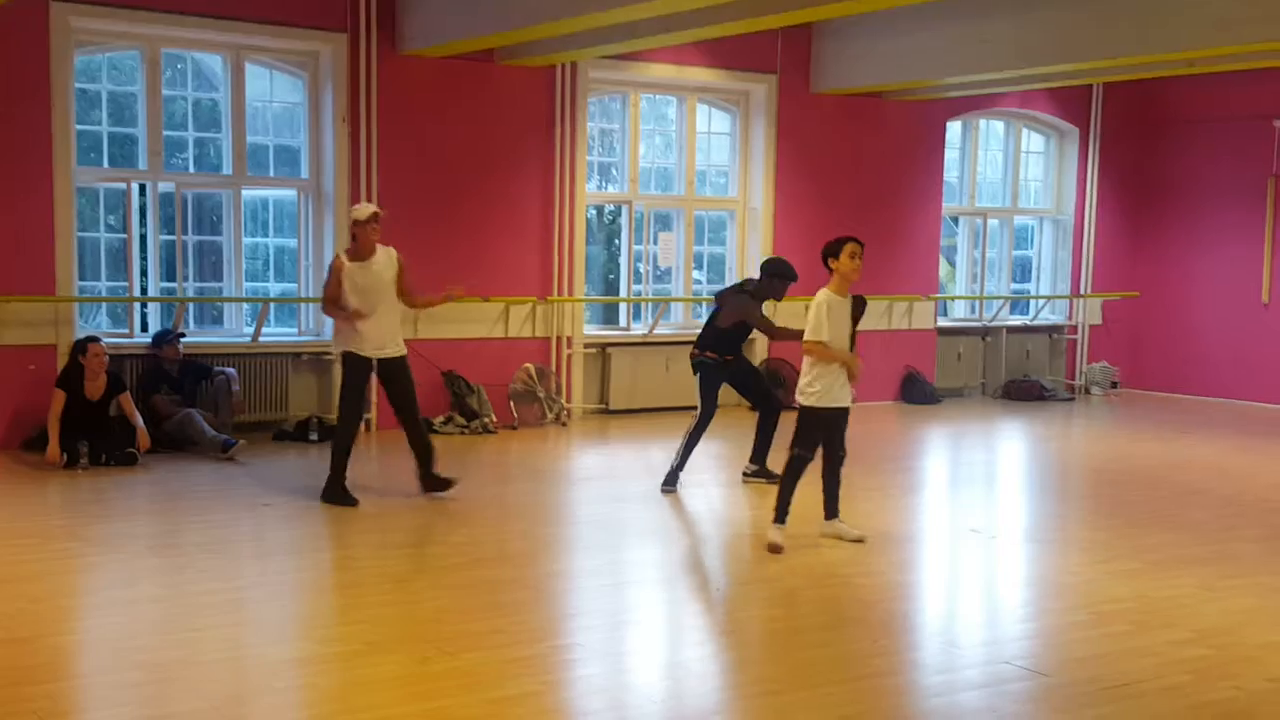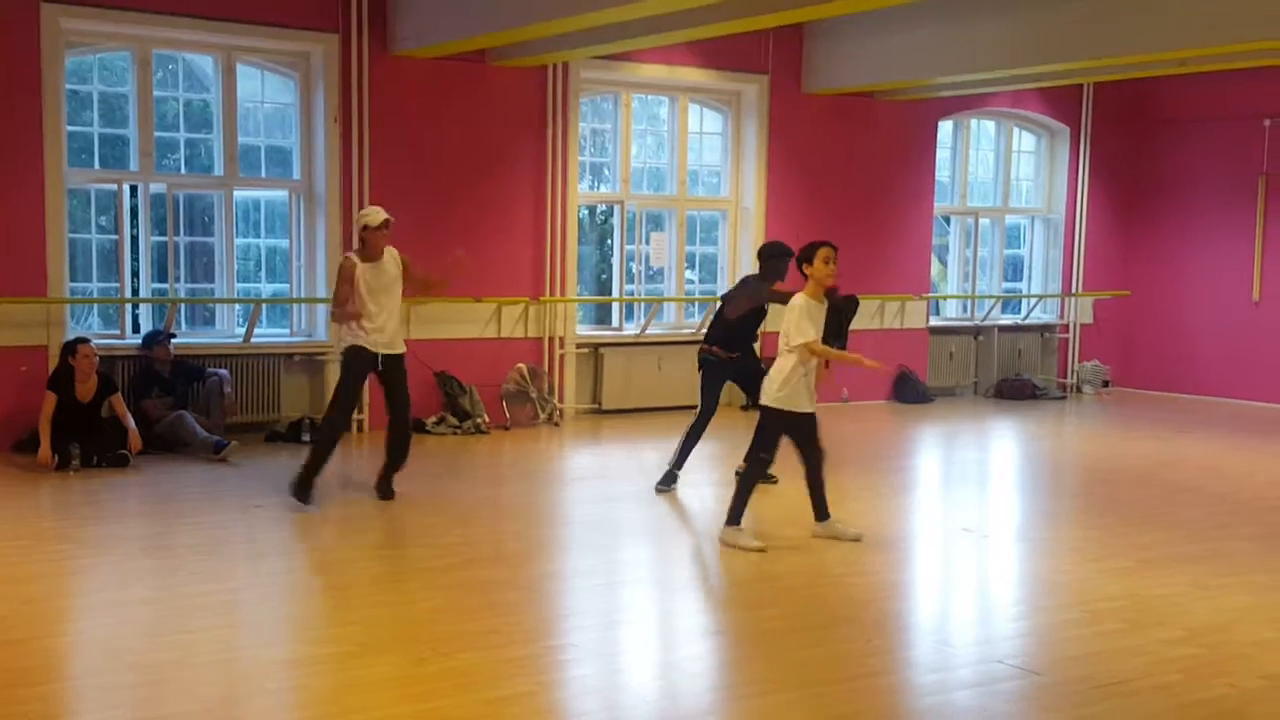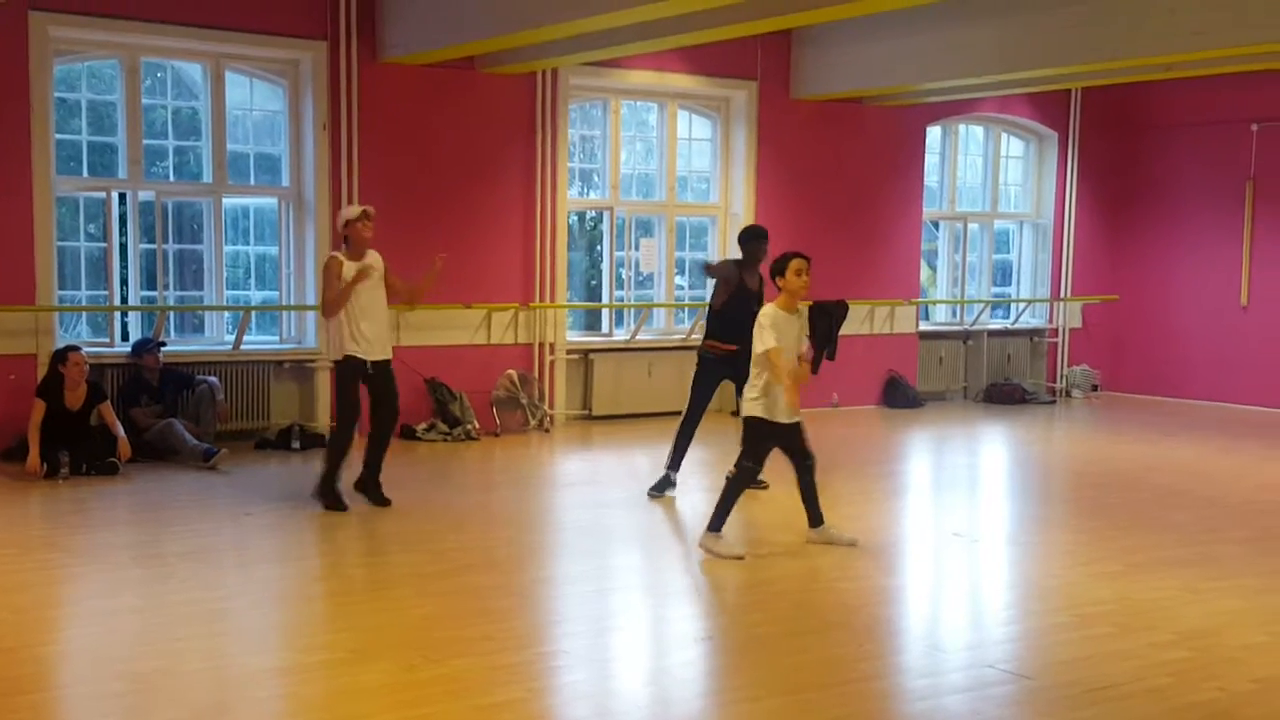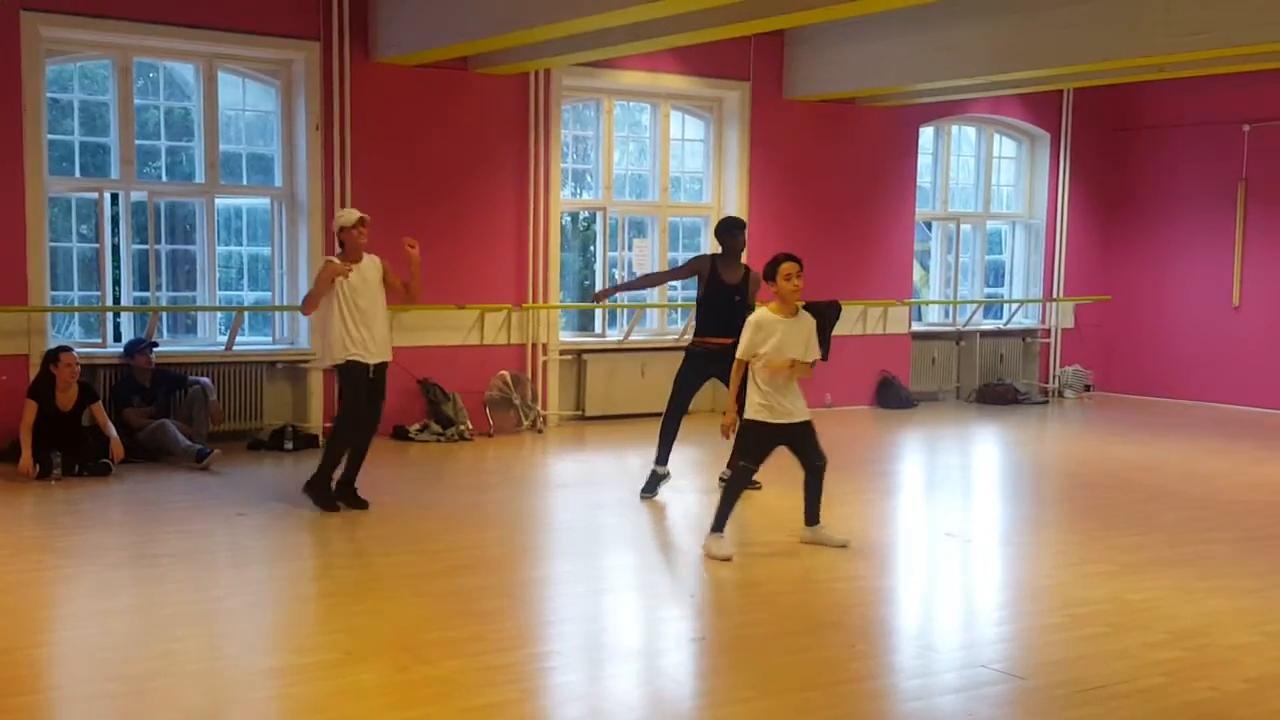
dt=0.4s
person 1, frame 1
left shoulder: (847, 301)
right shoulder: (823, 301)
right elbow: (812, 347)
left wrist: (849, 363)
right wrist: (847, 358)
left hip: (840, 394)
right hip: (816, 393)
left knee: (835, 457)
right knee: (800, 457)
left ankle: (831, 520)
right ankle: (778, 525)
person 1, frame 2
left shoulder: (822, 304)
right shoulder: (799, 305)
right elbow: (813, 348)
left wrist: (818, 378)
right wrist: (855, 359)
left hip: (804, 400)
right hip: (780, 397)
left knee: (814, 457)
right knee: (760, 459)
left ankle: (823, 521)
right ankle: (732, 526)
person 1, frame 3
left shoulder: (800, 317)
right shoulder: (768, 316)
right elbow: (772, 356)
left wrist: (802, 373)
right wrist: (787, 389)
left hip: (787, 411)
right hip: (761, 407)
left knee: (805, 464)
right knee: (747, 471)
left ankle: (817, 527)
right ankle: (712, 534)
person 1, frame 4
left shoulder: (807, 322)
right shoulder: (758, 320)
left elbow: (808, 366)
right elbow: (740, 365)
left wrist: (791, 366)
right wrist: (731, 410)
left hip: (795, 411)
right hip: (760, 412)
left knee: (816, 463)
right knee: (743, 471)
left ankle: (812, 527)
right ankle: (716, 534)
person 2, frame 1
left shoulder: (393, 258)
right shoulder: (340, 264)
left elbow: (409, 299)
right elbow: (327, 304)
left wrist: (444, 298)
right wrist: (344, 315)
left hip: (391, 347)
right hip: (355, 350)
left knee: (409, 413)
right knee: (350, 415)
left ankle: (427, 474)
right ankle: (335, 484)
person 2, frame 2
left shoulder: (396, 258)
right shoulder: (350, 265)
left elbow: (427, 286)
right elbow: (336, 313)
right wrist: (351, 313)
left hip: (393, 347)
right hip: (359, 345)
left knee: (401, 414)
right knee: (341, 409)
left ankle: (386, 477)
right ankle: (308, 476)
person 2, frame 3
left shoulder: (378, 261)
right shoulder: (335, 263)
left elbow: (406, 296)
right elbow: (328, 311)
left wrist: (432, 275)
right wrist: (354, 281)
left hip: (379, 351)
right hip: (349, 352)
left knee: (388, 414)
right knee: (348, 418)
left ankle: (369, 479)
right ankle: (327, 485)
person 2, frame 4
left shoulder: (376, 264)
right shoulder: (332, 267)
left elbow: (411, 296)
right elbow: (307, 309)
left wrist: (415, 263)
right wrist: (329, 278)
left hip: (379, 354)
right hip: (349, 355)
left knee: (369, 422)
right knee: (351, 419)
left ankle: (345, 485)
right ankle: (319, 482)
person 3, frame 1
left shoulder: (751, 287)
right shoulder: (744, 303)
left elbow: (719, 296)
right elbow: (773, 334)
left hip: (733, 357)
right hip: (708, 359)
left knee: (771, 406)
right knee: (706, 411)
left ankle: (755, 467)
right ankle: (675, 470)
person 3, frame 2
left shoulder: (760, 288)
right shoulder: (752, 287)
left elbow: (726, 299)
right elbow: (781, 298)
left wrist: (746, 329)
left hip: (742, 356)
right hip: (715, 356)
right knee: (706, 411)
right ankle: (673, 470)
person 3, frame 3
left shoulder: (760, 281)
right shoulder: (731, 270)
right elbow: (715, 272)
right wrist: (715, 270)
left hip: (743, 354)
right hip: (714, 354)
right knee: (693, 413)
right ankle: (670, 474)
person 3, frame 4
left shoulder: (751, 278)
right shoulder: (704, 264)
right elbow: (662, 277)
right wrist: (617, 288)
left hip: (733, 351)
right hip: (701, 350)
right knee: (675, 409)
left ankle: (731, 471)
right ankle: (659, 470)
